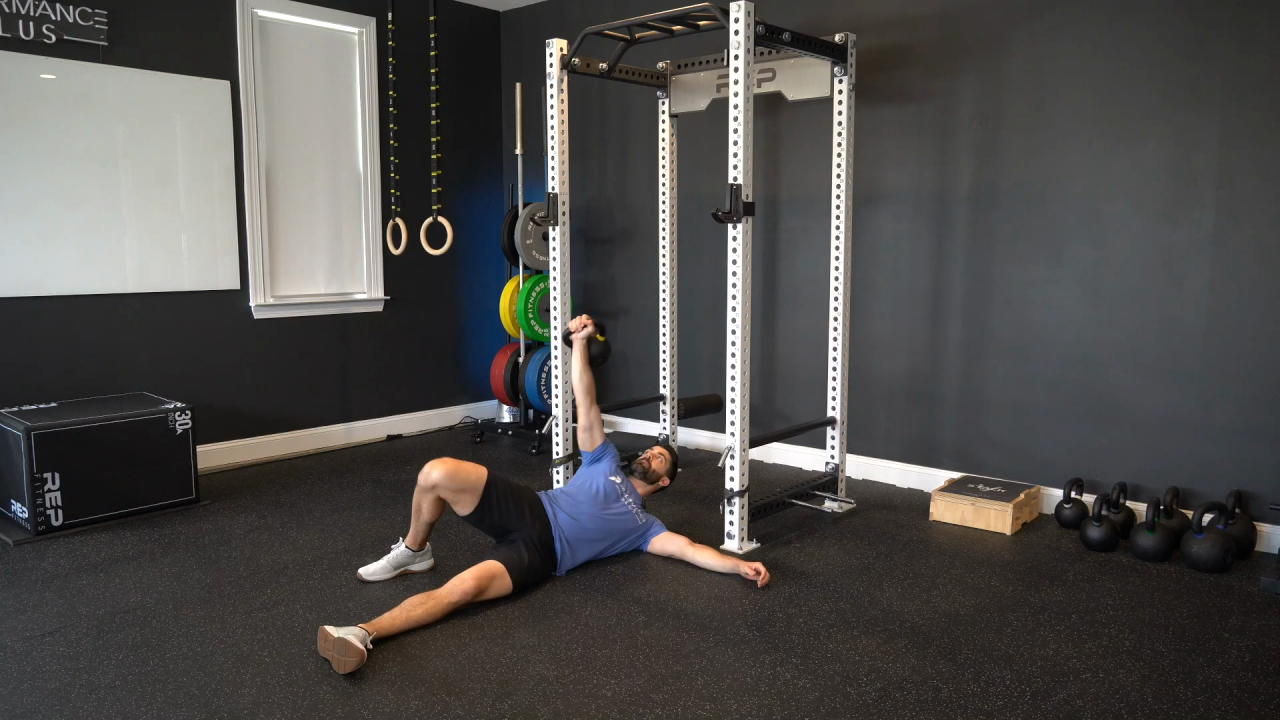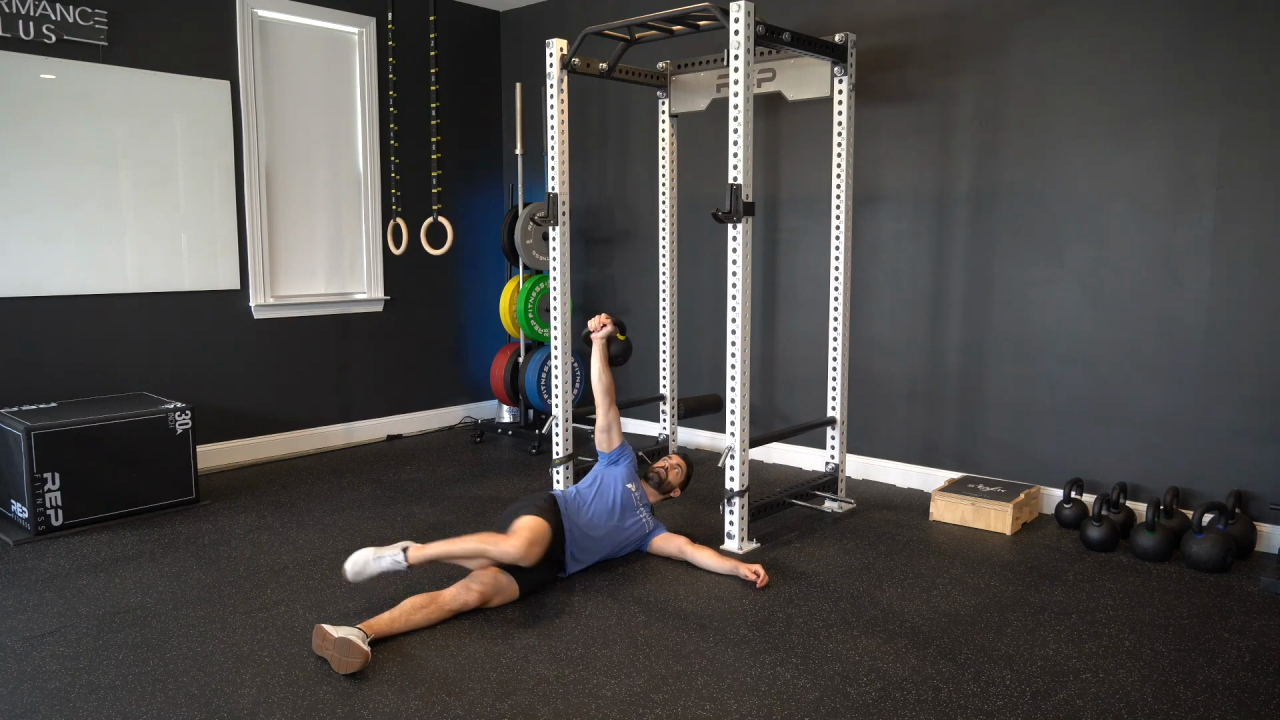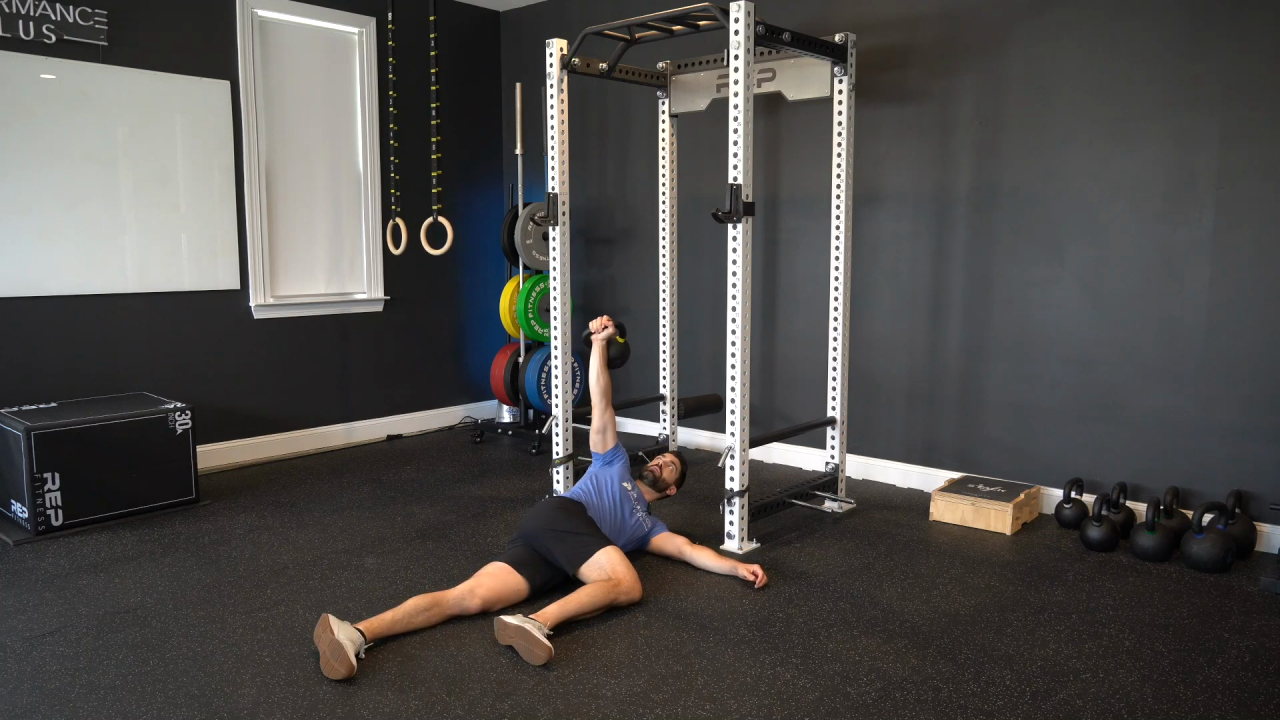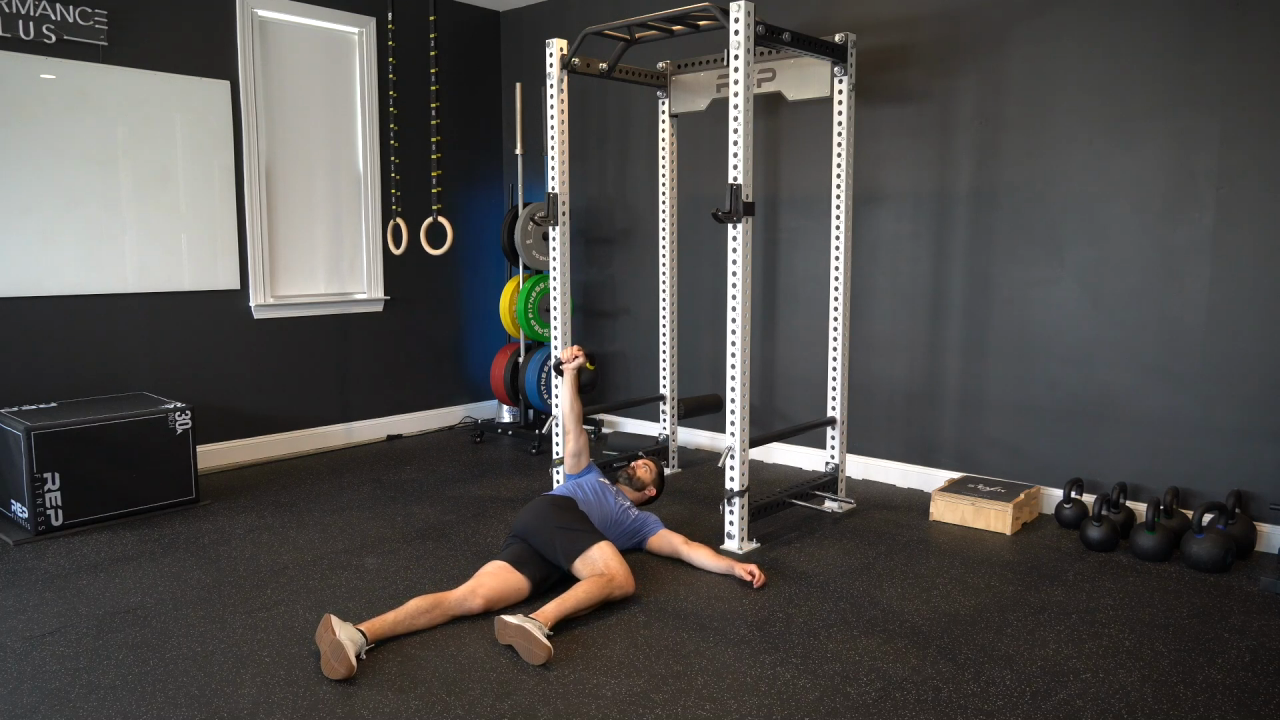
dt=1s
person 1, frame 1
left shoulder: (644, 525)
right shoulder: (605, 462)
left elbow: (687, 548)
right elbow: (586, 406)
left wrist: (740, 565)
right wrist: (579, 343)
left hip: (538, 552)
right hip: (527, 510)
left knee: (464, 588)
right knee: (437, 474)
left ankle: (365, 633)
right ankle: (414, 551)
person 1, frame 2
left shoulder: (649, 528)
right shoulder: (622, 463)
left elbow: (690, 550)
right elbow: (605, 406)
left wrist: (740, 567)
right wrist: (600, 341)
left hip: (551, 561)
right hip: (548, 513)
left knee: (470, 595)
right knee: (521, 547)
left ankle: (362, 632)
right ankle: (403, 553)
person 1, frame 3
left shoulder: (648, 525)
right shoulder: (615, 463)
left elbow: (688, 550)
right elbow: (601, 407)
left wrist: (739, 566)
right wrist: (600, 343)
left hip: (554, 559)
right hip: (558, 518)
left knee: (469, 598)
left ankle: (366, 632)
person 1, frame 4
left shoulder: (642, 522)
right shoulder: (588, 475)
left elbow: (685, 547)
right elbow: (574, 432)
left wrist: (734, 565)
right wrist: (571, 372)
left hip: (552, 556)
right hip: (550, 513)
